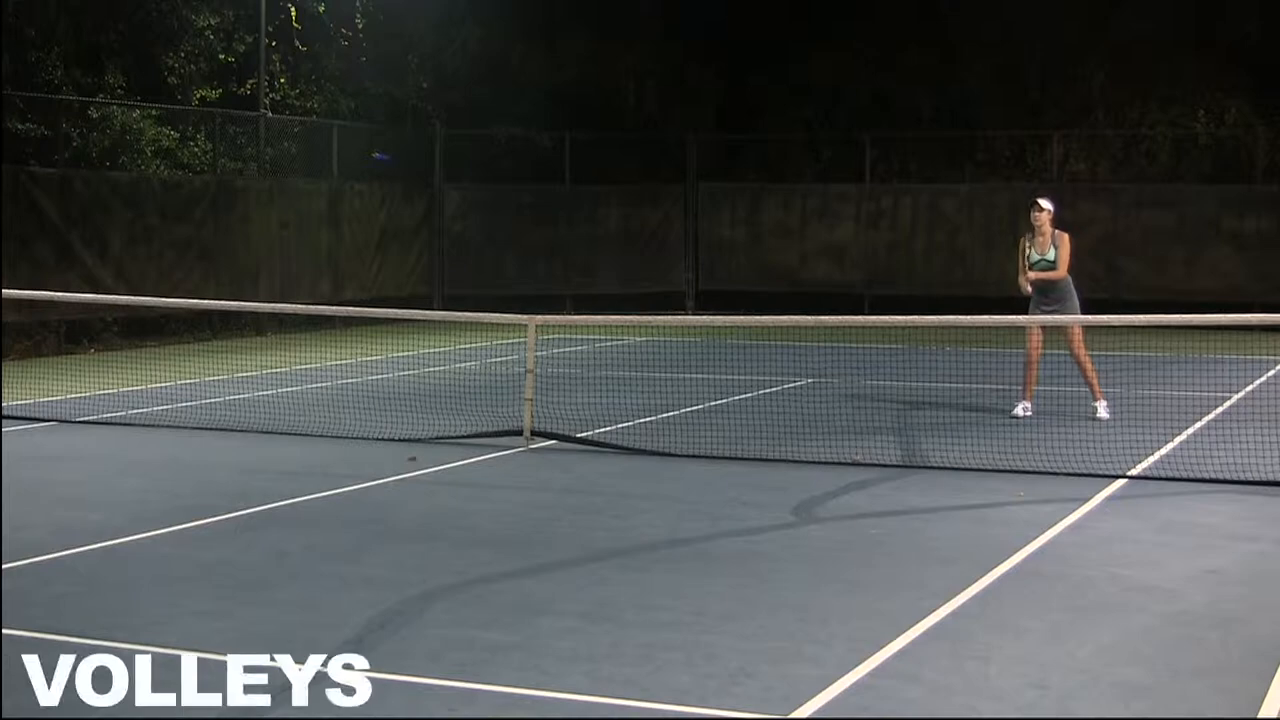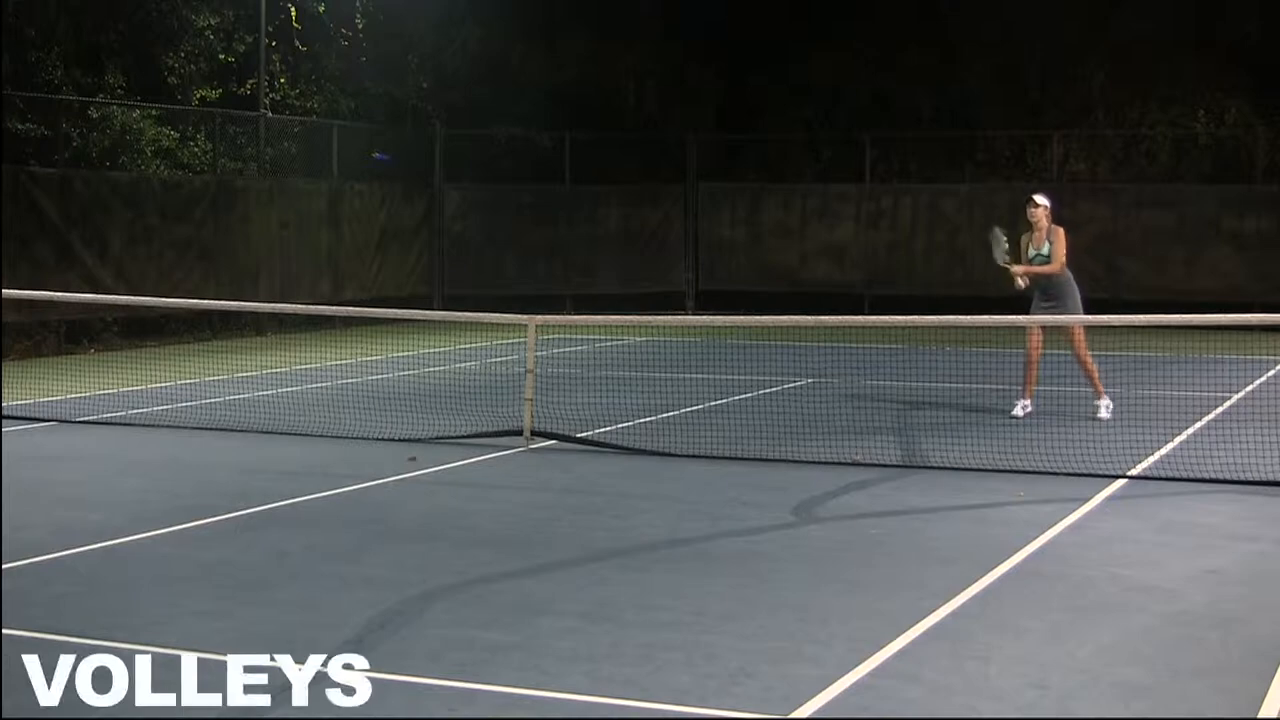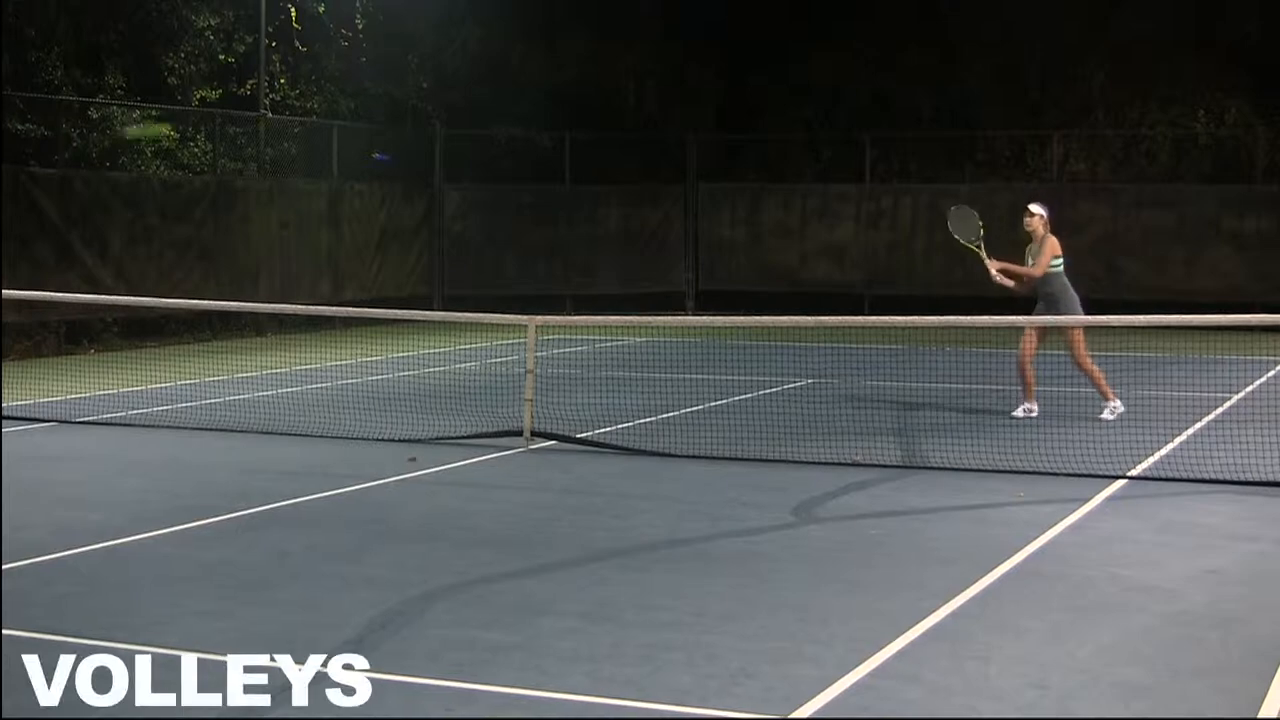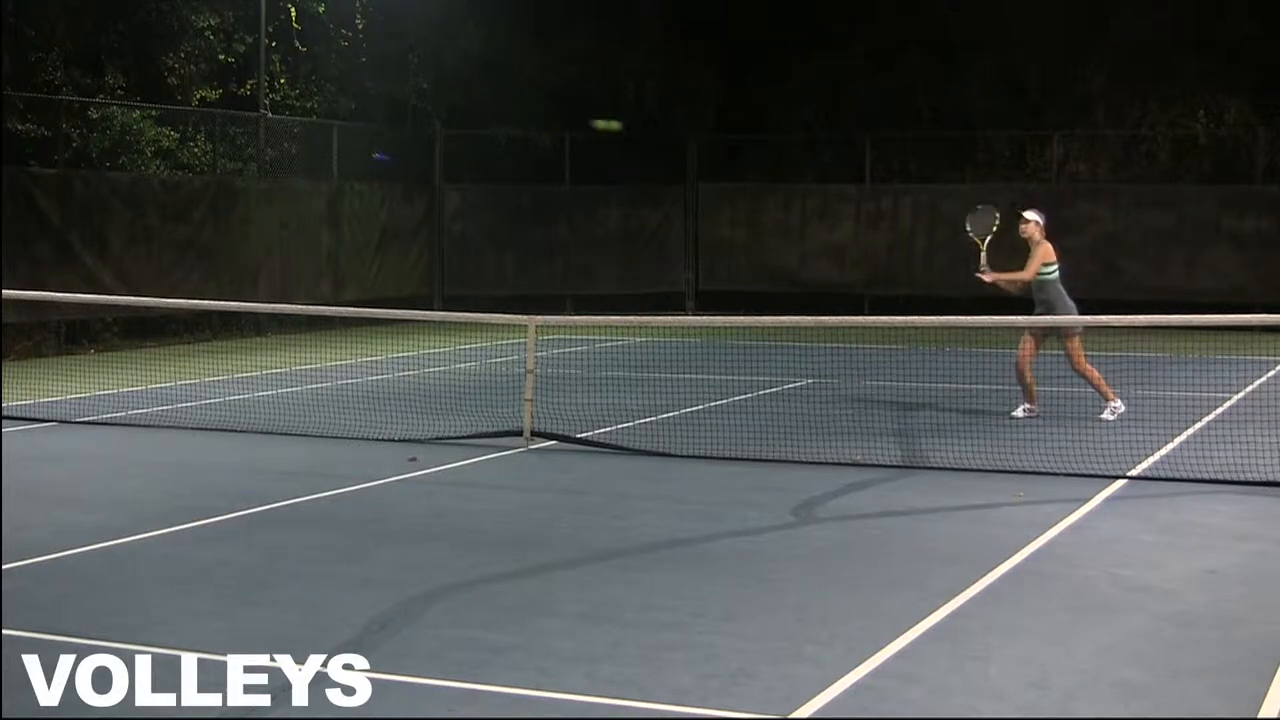
dt=0.2s
person 1, frame 1
left shoulder: (1062, 237)
right shoulder: (1025, 241)
left elbow: (1061, 272)
right elbow: (1022, 275)
left wrist: (1036, 275)
right wrist: (1025, 284)
left hip: (1064, 299)
right hip: (1039, 301)
left knee: (1079, 353)
right knee: (1032, 354)
left ankle: (1100, 401)
right ankle: (1026, 403)
person 1, frame 2
left shoulder: (1057, 232)
right shoulder: (1026, 239)
left elbow: (1056, 267)
right elbow: (1025, 273)
left wrist: (1025, 269)
right wrist: (1021, 278)
left hip: (1065, 295)
right hip: (1042, 298)
left knee: (1080, 351)
right knee: (1032, 354)
left ankle: (1102, 399)
right ankle: (1025, 401)
person 1, frame 3
left shoulder: (1050, 241)
right shoulder: (1030, 248)
left elbow: (1037, 271)
right elbow: (1027, 285)
left wrist: (1002, 265)
right wrist: (1003, 279)
left hip: (1065, 304)
right hip: (1044, 305)
left knee: (1080, 359)
right knee: (1024, 356)
left ankle: (1112, 401)
right ankle: (1029, 404)
person 1, frame 4
left shoulder: (1043, 247)
right shoulder: (1032, 253)
left elbow: (1026, 275)
right elbow: (1018, 288)
left wrist: (996, 275)
right wrist: (993, 278)
left hip: (1061, 311)
right hip: (1042, 311)
left knee: (1079, 365)
right knee: (1022, 361)
left ankle: (1114, 402)
right ankle: (1031, 405)
